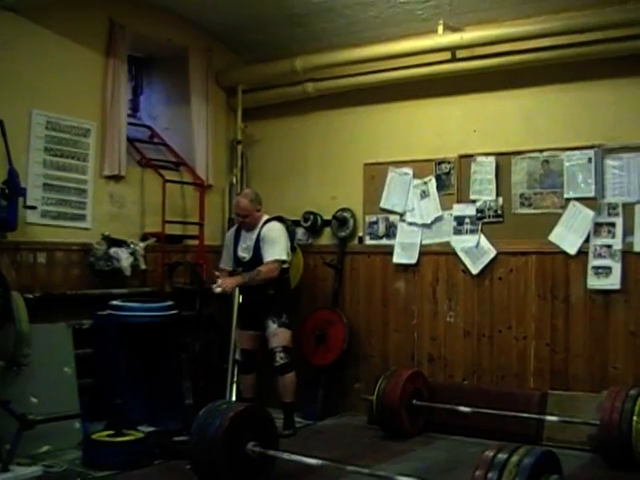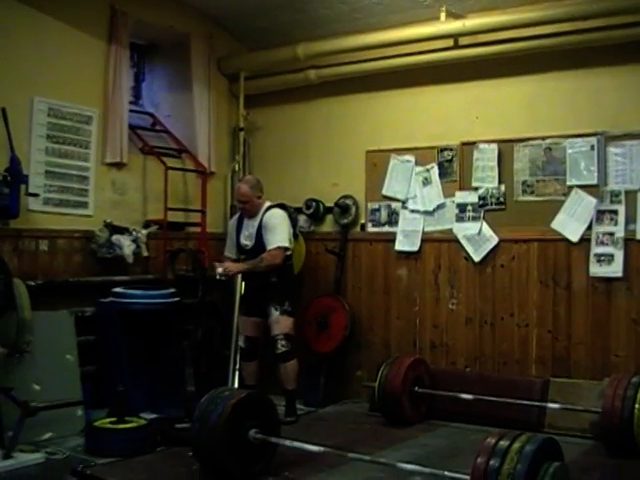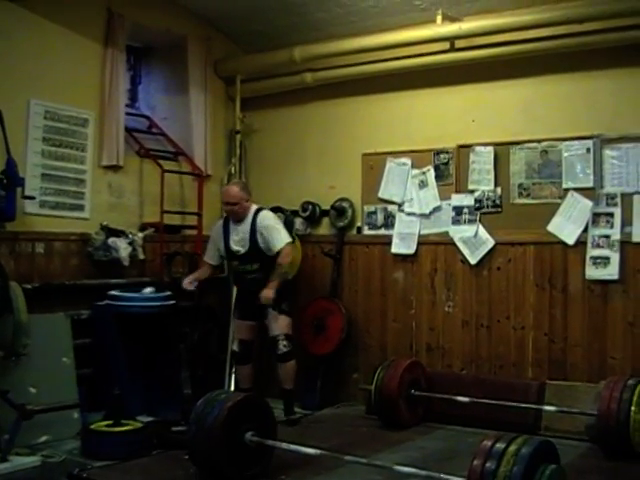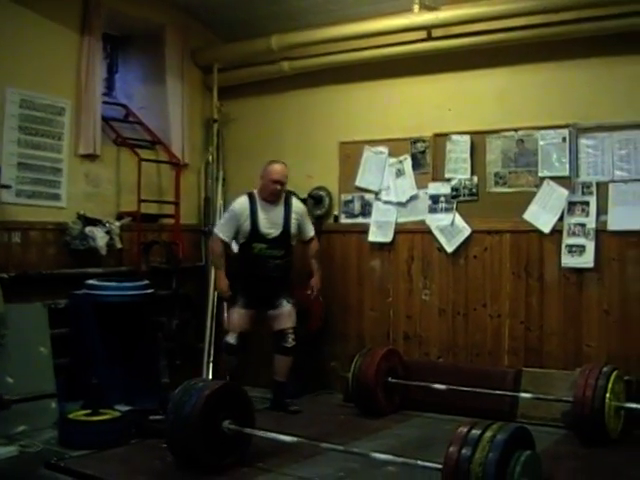
dt=0.5s
person 1, frame 1
left shoulder: (273, 229)
right shoulder: (233, 234)
left elbow: (271, 270)
right elbow: (226, 269)
left wrist: (237, 280)
right wrist: (223, 281)
left hip: (275, 302)
right hip: (249, 302)
left knee: (281, 358)
right knee: (244, 359)
left ankle: (288, 418)
person 1, frame 2
left shoulder: (275, 216)
right shoulder: (236, 221)
left elbow: (275, 257)
right elbow: (231, 257)
left wrist: (241, 267)
right wrist: (225, 267)
left hip: (277, 289)
right hip: (252, 289)
left knee: (283, 346)
right knee: (247, 346)
left ankle: (290, 405)
person 1, frame 3
left shoulder: (265, 219)
right shoulder: (221, 227)
left elbow: (285, 254)
right elbow: (210, 263)
left wrist: (271, 287)
right wrist: (193, 277)
left hip: (271, 293)
right hip: (244, 294)
left knee: (282, 345)
right knee: (242, 349)
left ankle: (288, 405)
person 1, frame 4
left shoulder: (295, 206)
right shoulder: (242, 205)
left elbow: (311, 241)
right elbow: (218, 242)
left wrist: (316, 274)
right wrist: (220, 275)
left hip: (280, 283)
right hip: (246, 283)
left knee: (286, 339)
right knee: (233, 338)
left ankle: (279, 395)
